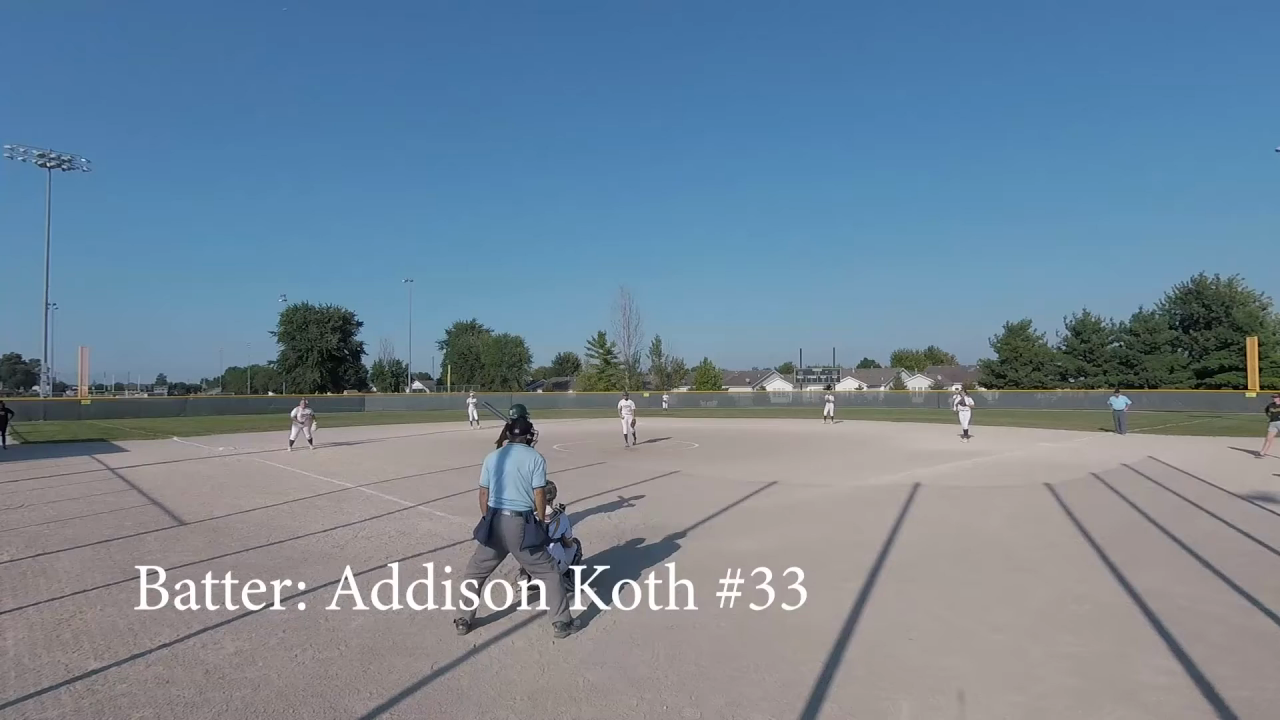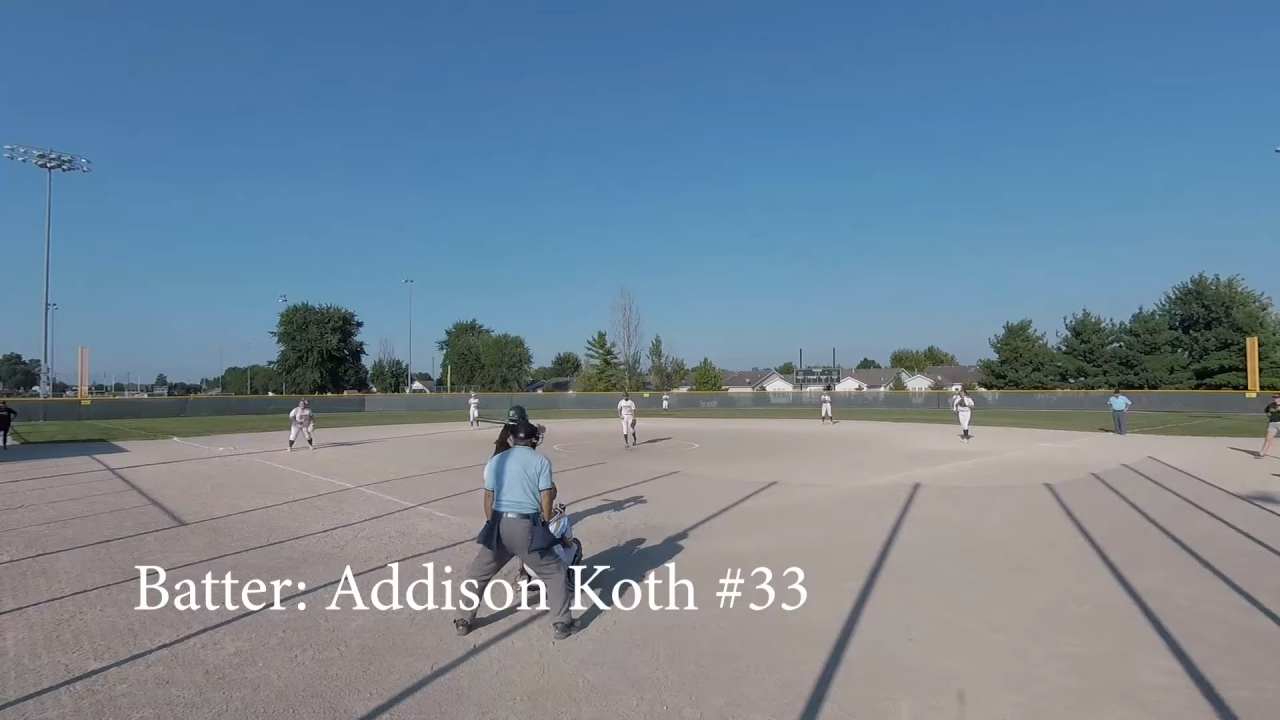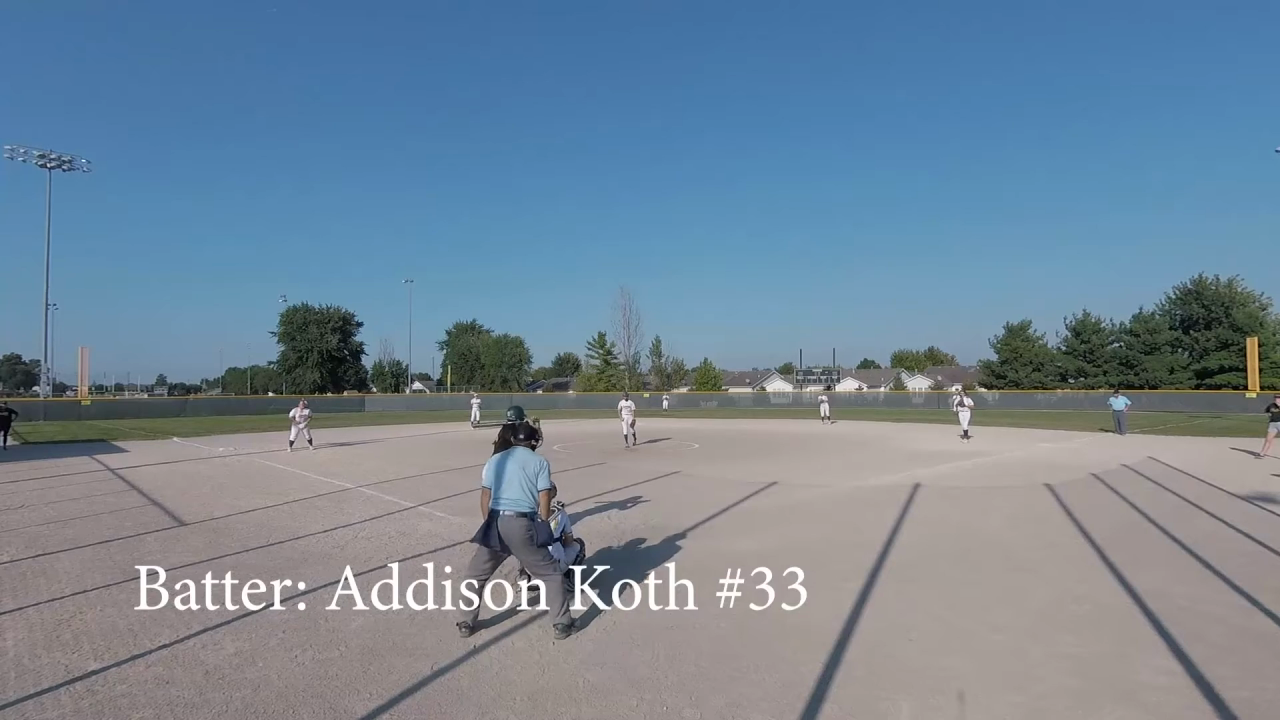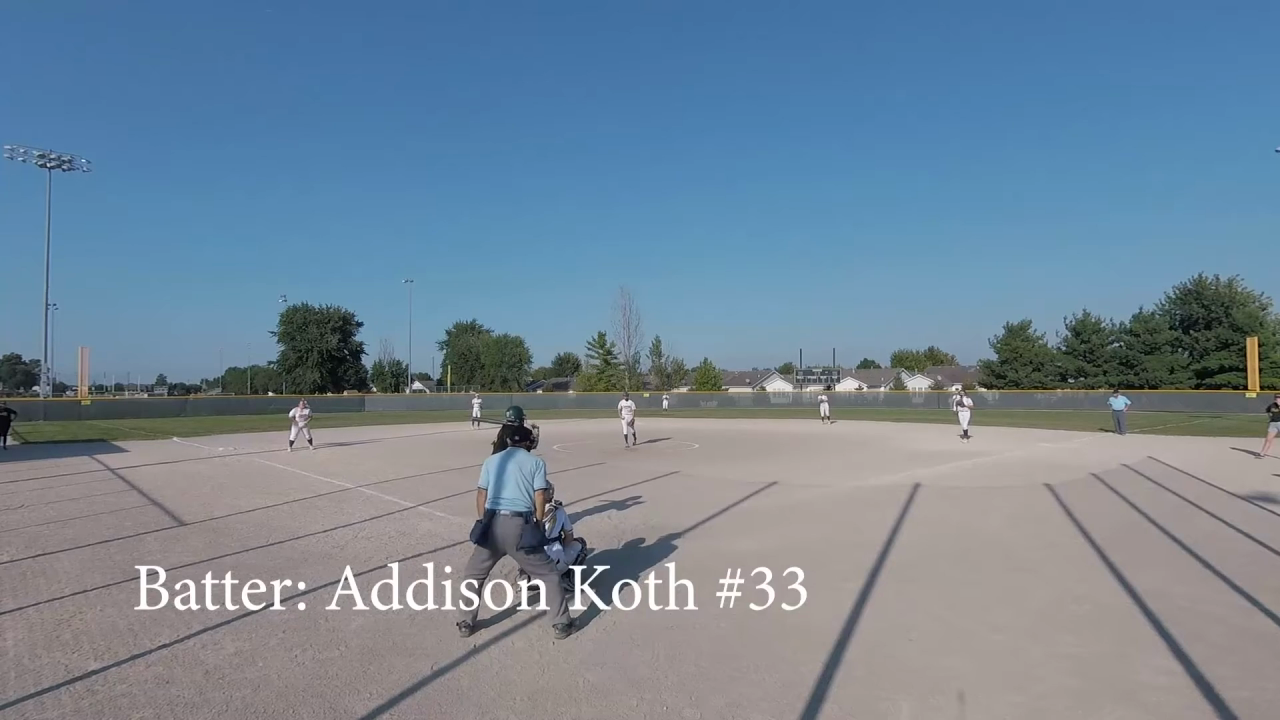
dt=0.3s
person 1, frame 1
left shoulder: (492, 457)
right shoulder: (535, 458)
left elbow: (483, 493)
right elbow: (539, 495)
right wrist: (541, 521)
left hip: (495, 522)
right hip: (522, 524)
left knee: (475, 572)
right knee: (548, 572)
left ankle: (464, 620)
right ankle: (561, 623)
person 1, frame 2
left shoulder: (497, 460)
right shoulder: (541, 460)
left elbow: (488, 496)
right elbow: (546, 497)
right wrist: (545, 523)
left hip: (500, 525)
right hip: (527, 526)
left knee: (478, 573)
right knee: (555, 572)
left ankle: (464, 620)
right ankle: (561, 623)
person 1, frame 3
left shoulder: (495, 459)
right shoulder: (540, 461)
left elbow: (485, 494)
right elbow: (544, 497)
left hip: (497, 523)
right hip: (524, 525)
left knee: (476, 574)
right knee: (551, 574)
left ankle: (466, 622)
right ankle: (561, 624)
person 1, frame 4
left shoulder: (491, 460)
right shoulder: (536, 462)
left elbow: (481, 494)
right elbow: (540, 497)
left wrist: (483, 523)
right wrist: (538, 525)
left hip: (493, 523)
right hip: (520, 525)
left knee: (474, 573)
right knee: (548, 574)
left ankle: (466, 622)
right ankle: (561, 624)
